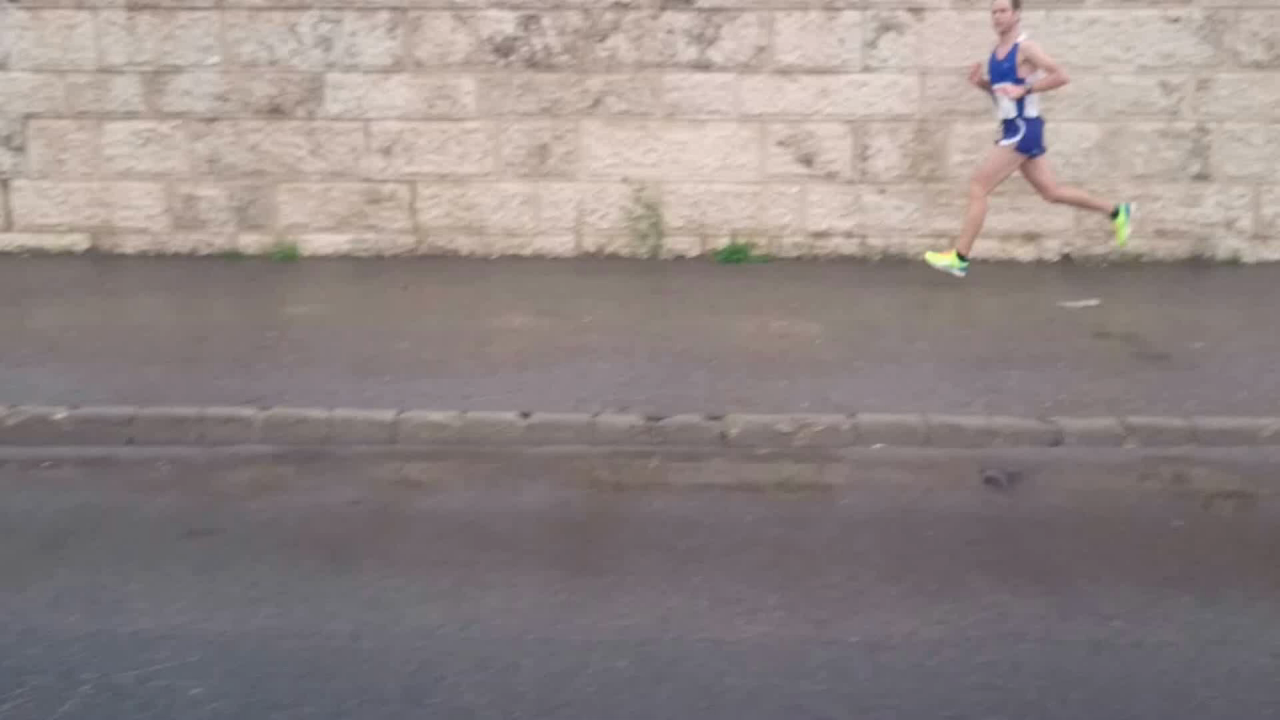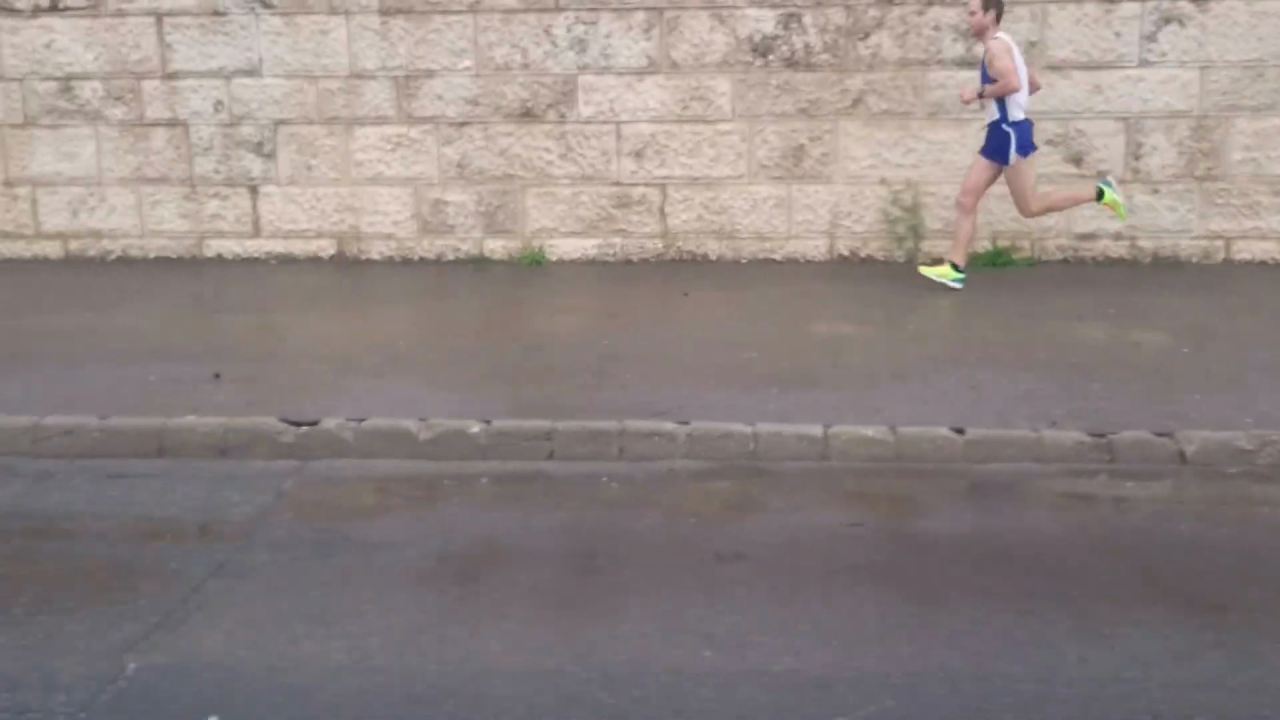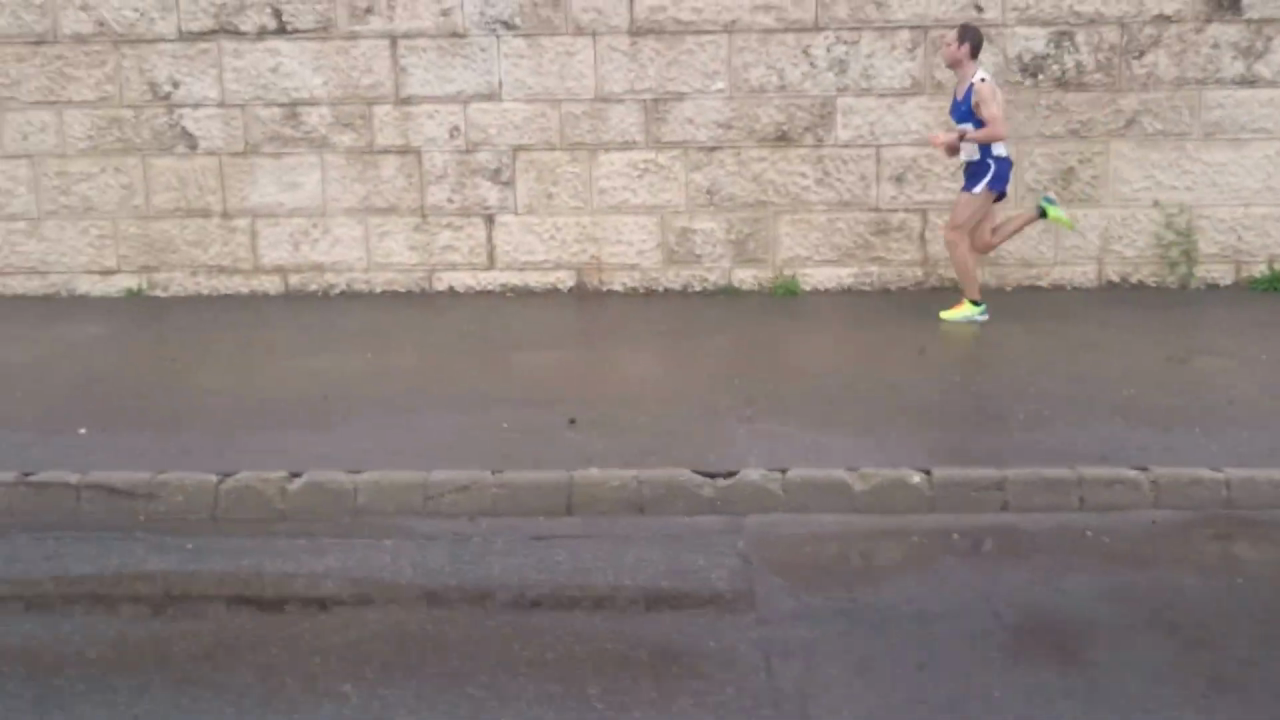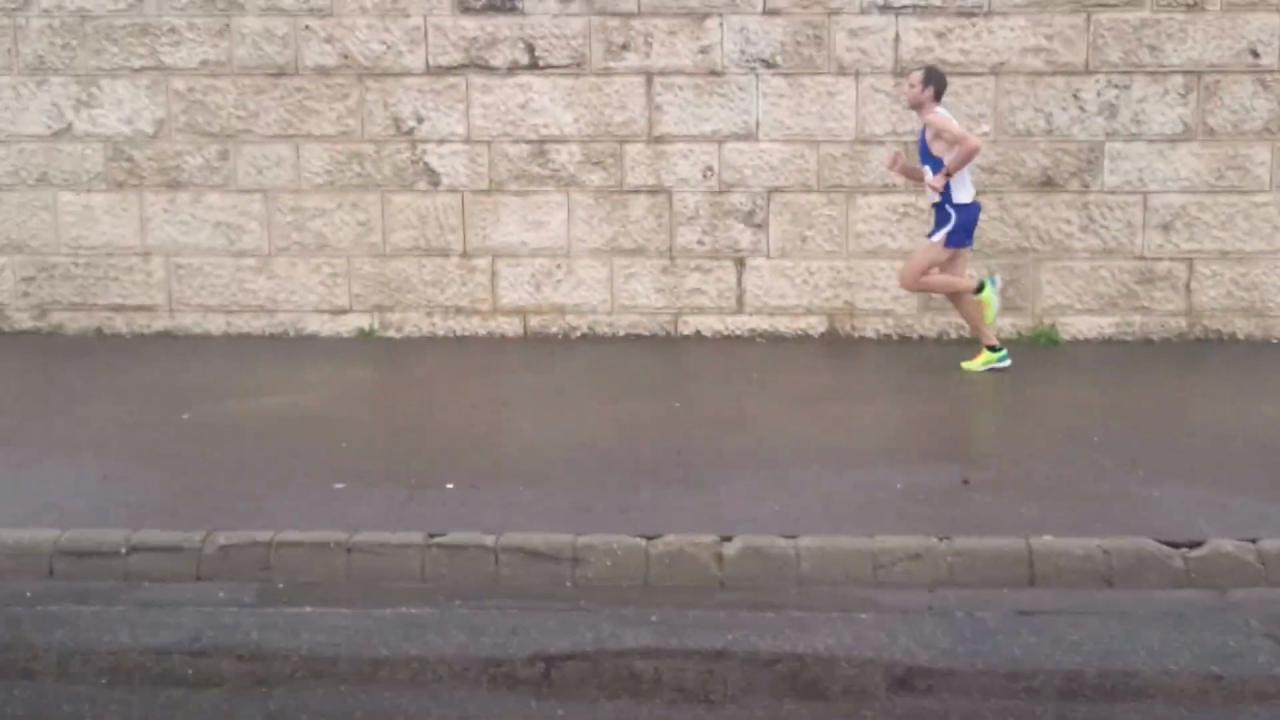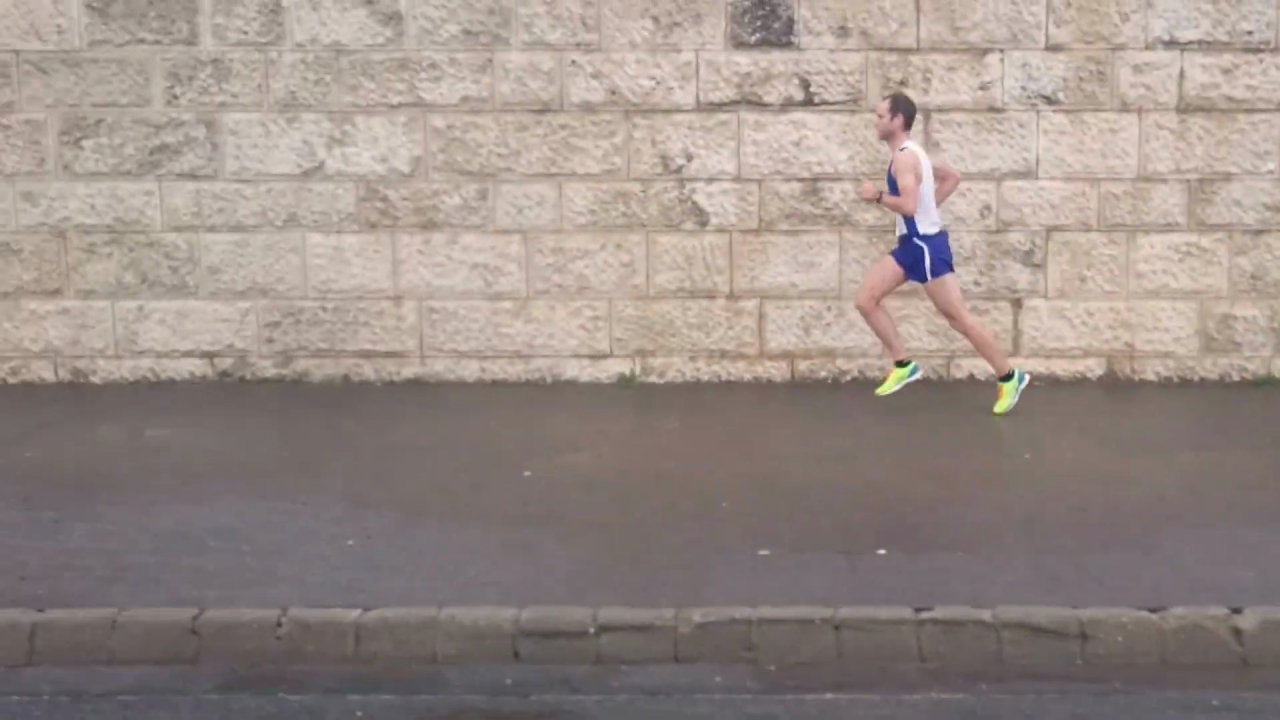
dt=0.4s
person 1, frame 1
left shoulder: (1026, 47)
right shoulder: (997, 49)
left elbow: (1062, 76)
left wrist: (1024, 90)
right wrist: (979, 81)
left hip: (1024, 129)
right hip: (1014, 130)
left knee: (977, 186)
right knee: (1050, 192)
left ankle: (958, 257)
right ankle: (1117, 213)
person 1, frame 2
left shoulder: (995, 46)
right shoulder: (1003, 48)
left elbow: (1010, 83)
right elbow: (1029, 86)
left wrist: (978, 94)
left hip: (1010, 134)
right hip: (1003, 134)
left knee: (1030, 208)
right knee: (965, 200)
left ankle: (1100, 193)
right ankle: (955, 268)
person 1, frame 3
left shoulder: (982, 86)
right shoulder: (961, 86)
left elbow: (1000, 131)
left wrist: (956, 137)
right wrist: (955, 145)
left hip: (989, 171)
right hip: (978, 171)
left knee: (954, 237)
right knee: (981, 244)
left ankle: (974, 304)
right ankle: (1042, 210)
person 1, frame 4
left shoulder: (937, 119)
right shoulder: (931, 124)
left elbow: (973, 144)
left wrist: (944, 175)
right wrist: (903, 166)
left hip: (956, 215)
right hip: (952, 213)
left knee: (910, 280)
right knee: (955, 290)
left ankle: (980, 287)
right ankle: (993, 349)
person 1, frame 5
left shoulder: (904, 156)
right shoulder: (910, 154)
left elbow: (908, 206)
right elbow: (953, 176)
left wrist: (876, 196)
left hip: (925, 247)
right hip: (912, 245)
left knee: (959, 317)
right knee: (864, 300)
left ankle: (1009, 377)
right ankle: (903, 365)
